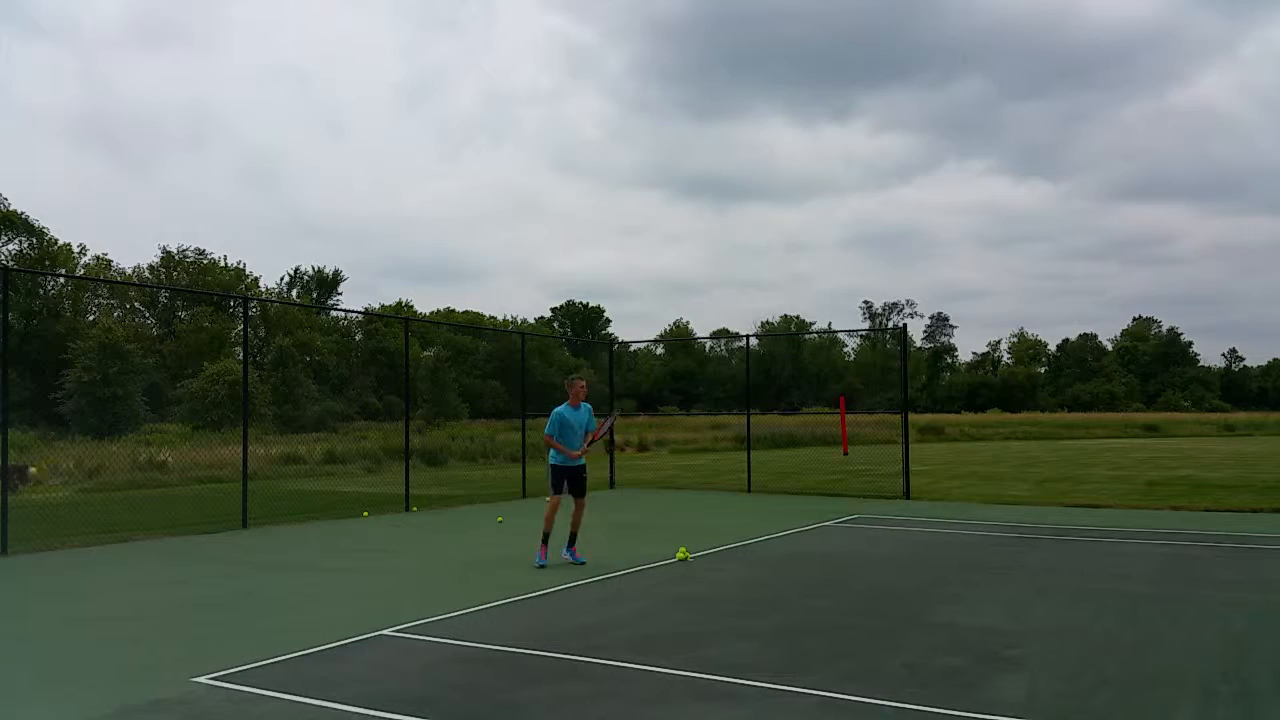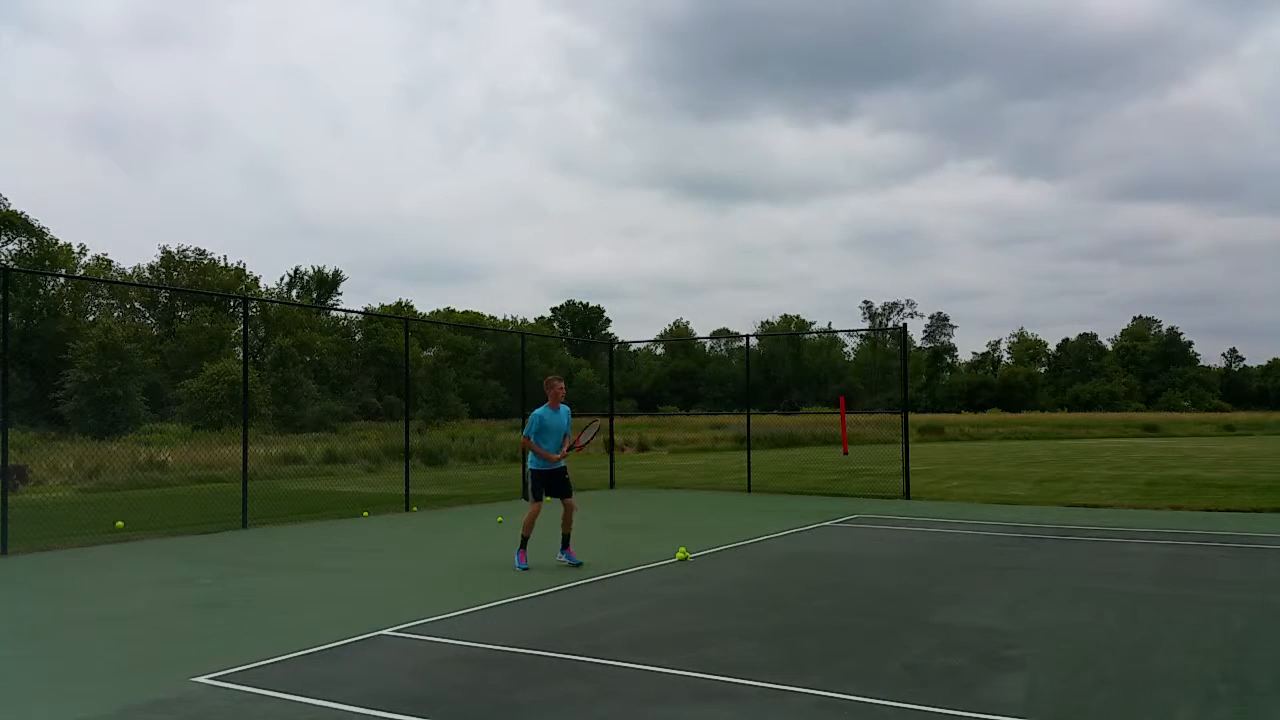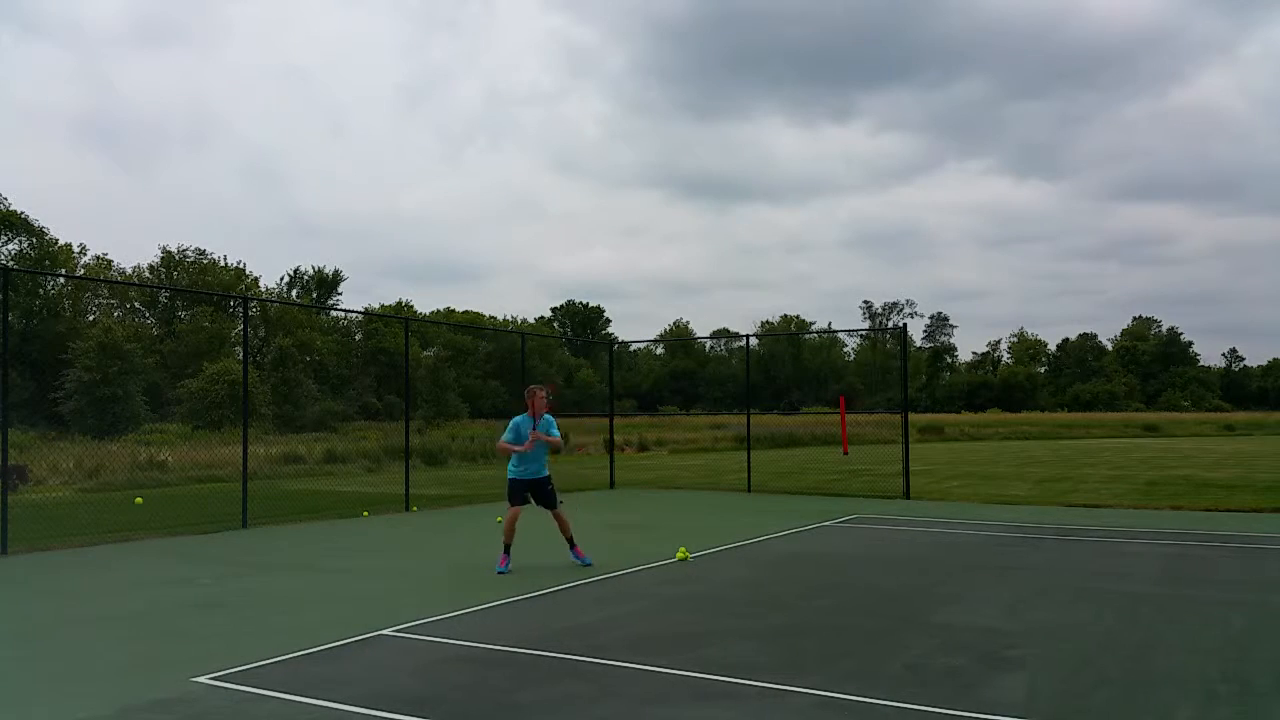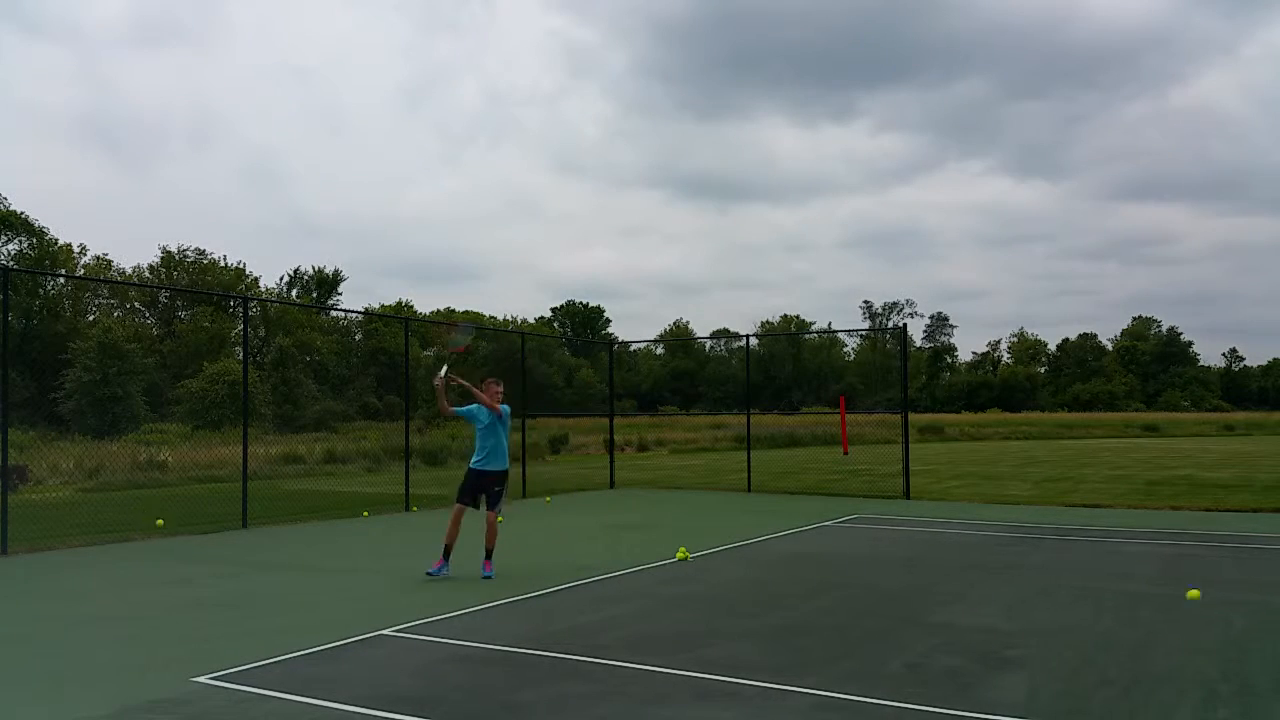
dt=0.4s
person 1, frame 1
left shoulder: (587, 409)
right shoulder: (558, 413)
left elbow: (590, 432)
right elbow: (548, 439)
left wrist: (585, 446)
right wrist: (570, 453)
left hip: (578, 465)
right hip: (559, 462)
left knee: (580, 505)
right knee: (554, 502)
left ankle: (569, 548)
right ankle: (543, 547)
person 1, frame 2
left shoulder: (566, 411)
right shoulder: (538, 415)
right elbow: (525, 441)
left wrist: (564, 449)
right wrist: (548, 456)
left hip: (558, 467)
right hip: (537, 468)
left knee: (570, 505)
right knee: (535, 509)
left ankle: (565, 551)
right ankle: (522, 550)
person 1, frame 3
left shoulder: (549, 420)
right shoulder: (517, 423)
left elbow: (559, 443)
right elbow: (500, 446)
left wrist: (542, 438)
right wrist: (519, 449)
left hip: (541, 475)
right hip: (518, 476)
left knee: (558, 514)
right knee: (513, 513)
left ankle: (574, 549)
right ankle: (505, 556)
person 1, frame 4
left shoulder: (504, 410)
right shoulder: (475, 410)
left elbow: (489, 405)
right elbow: (446, 410)
left wrist: (467, 386)
right wrist: (440, 390)
left hip: (497, 471)
right hip: (475, 468)
left knee: (491, 519)
right knee: (457, 513)
left ankle: (487, 562)
right ankle: (444, 561)
